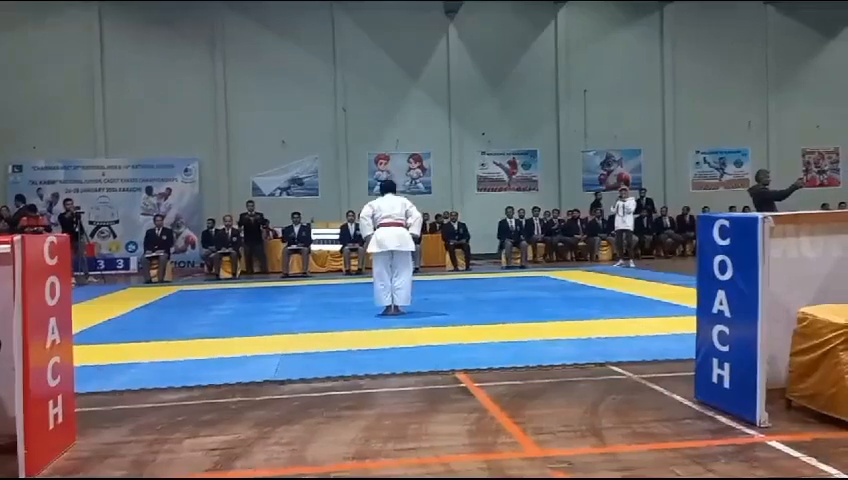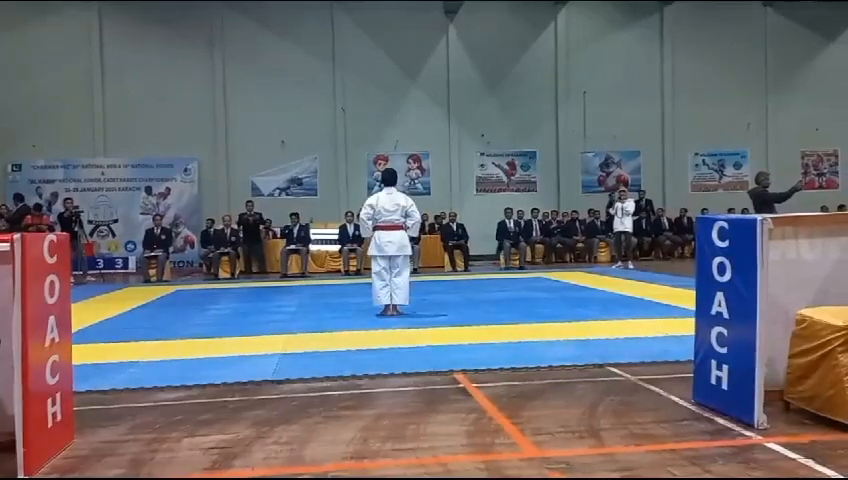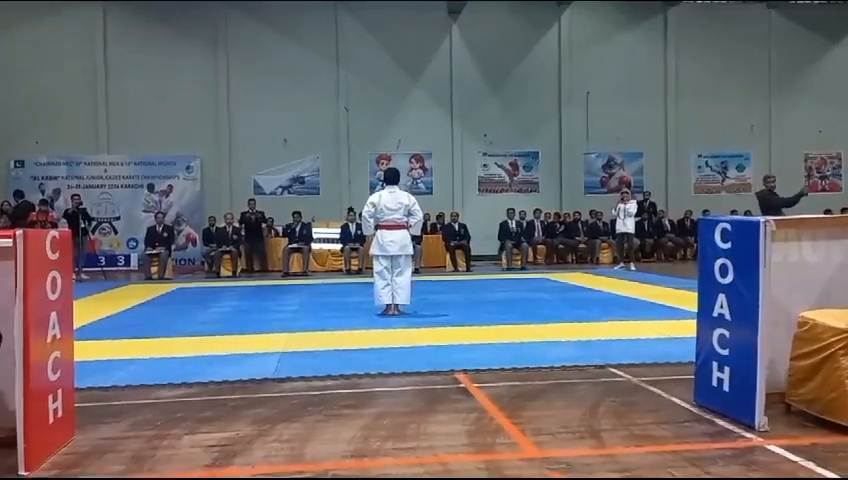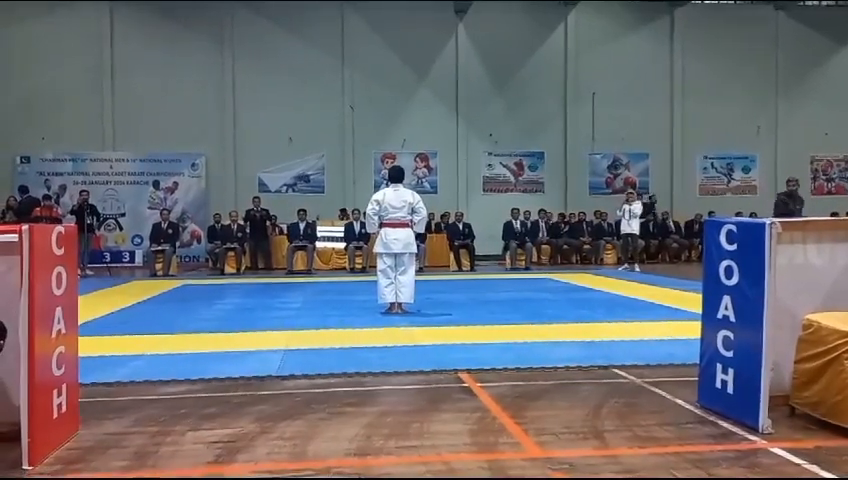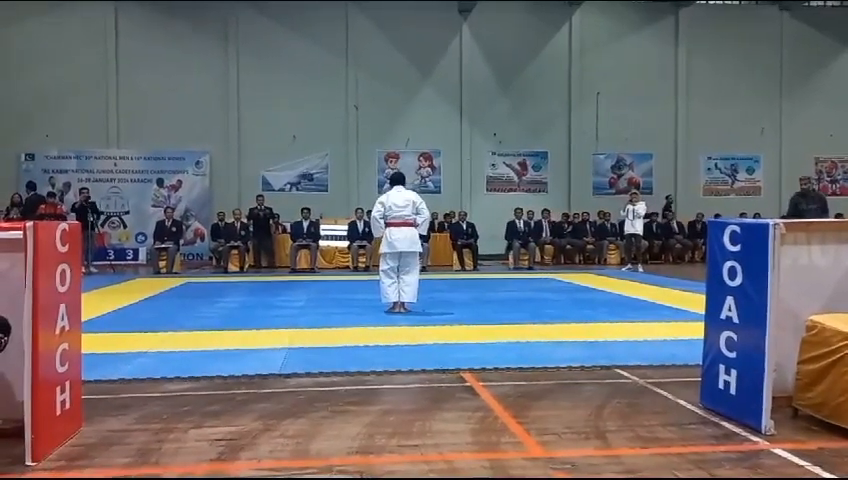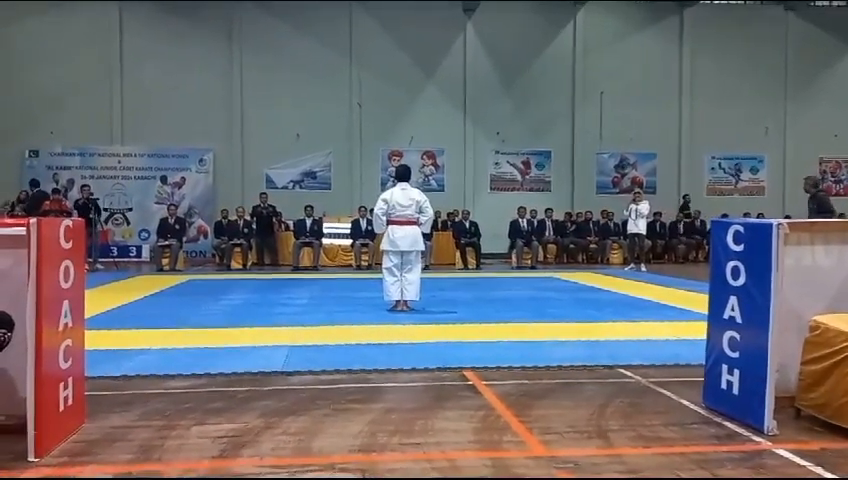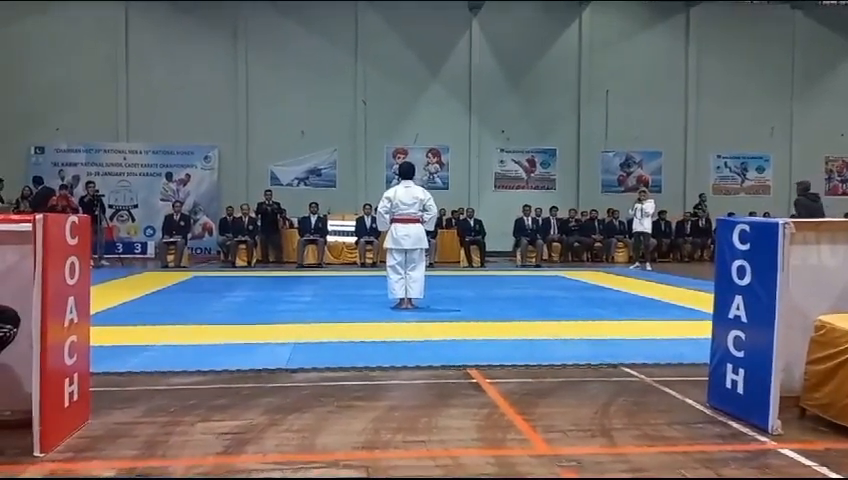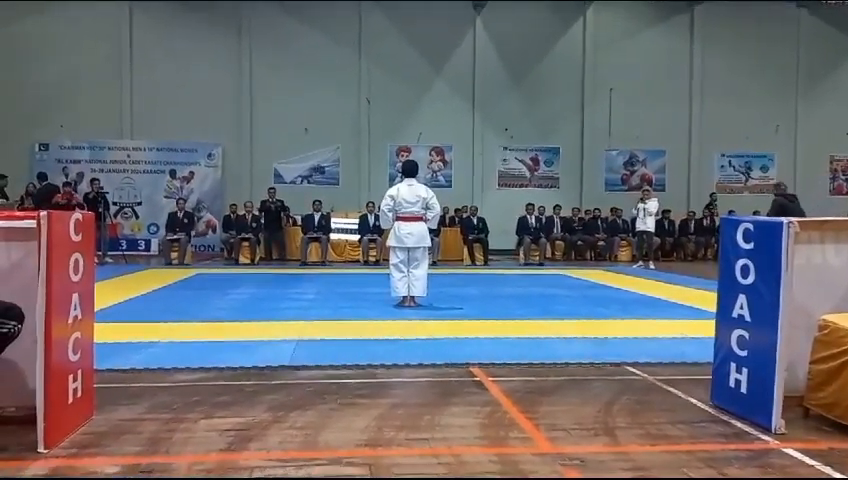
dt=0.5s
person 1, frame 1
left shoulder: (374, 203)
right shoulder: (403, 201)
left elbow: (364, 217)
right elbow: (416, 216)
left wrist: (369, 236)
right wrist: (410, 234)
left hip: (381, 237)
right hip: (401, 236)
left knee: (382, 274)
right knee: (401, 273)
left ankle: (388, 307)
right ankle: (397, 307)
person 1, frame 2
left shoulder: (374, 198)
right shoulder: (404, 198)
left elbow: (364, 217)
right elbow: (415, 217)
left wrist: (369, 234)
right wrist: (408, 233)
left hip: (380, 238)
right hip: (399, 238)
left knee: (381, 274)
right knee: (400, 274)
left ankle: (386, 307)
right ankle: (396, 307)
person 1, frame 3
left shoulder: (376, 197)
right shoulder: (407, 197)
left elbow: (366, 215)
right elbow: (418, 215)
left wrist: (372, 232)
right wrist: (409, 231)
left hip: (383, 237)
right hip: (401, 237)
left knee: (383, 273)
right knee: (401, 273)
left ankle: (388, 306)
right ankle: (397, 306)
person 1, frame 4
left shoulder: (380, 195)
right shoulder: (411, 195)
left elbow: (370, 213)
right elbow: (422, 213)
left wrist: (375, 230)
right wrist: (414, 229)
left hip: (386, 235)
right hip: (405, 236)
left knee: (386, 272)
right knee: (405, 272)
left ankle: (391, 305)
right ankle: (400, 305)
person 1, frame 5
left shoulder: (384, 197)
right shoulder: (414, 195)
left elbow: (376, 217)
right elbow: (425, 215)
left wrist: (381, 234)
right wrist: (418, 231)
left hip: (391, 236)
right hip: (410, 236)
left knee: (389, 272)
right knee: (409, 272)
left ankle: (394, 304)
right ankle: (404, 304)
person 1, frame 6
left shoulder: (388, 194)
right shoulder: (418, 194)
left elbow: (378, 213)
right elbow: (428, 213)
left wrist: (383, 230)
right wrist: (420, 228)
left hip: (393, 234)
right hip: (412, 234)
left knee: (392, 269)
right knee: (411, 270)
left ankle: (397, 302)
right ankle: (406, 302)
person 1, frame 7
left shoulder: (391, 192)
right shoulder: (421, 192)
left elbow: (381, 211)
right elbow: (432, 211)
left wrist: (386, 228)
right wrist: (424, 226)
left hip: (397, 232)
right hip: (416, 232)
left knee: (396, 268)
right knee: (415, 268)
left ankle: (401, 300)
right ankle: (410, 300)
person 1, frame 8
left shoulder: (394, 190)
right shoulder: (425, 190)
left elbow: (385, 209)
right elbow: (435, 209)
left wrist: (389, 226)
right wrist: (427, 224)
left hip: (400, 230)
right hip: (419, 230)
left knee: (399, 266)
right knee: (418, 266)
left ankle: (404, 298)
right ankle: (413, 298)
